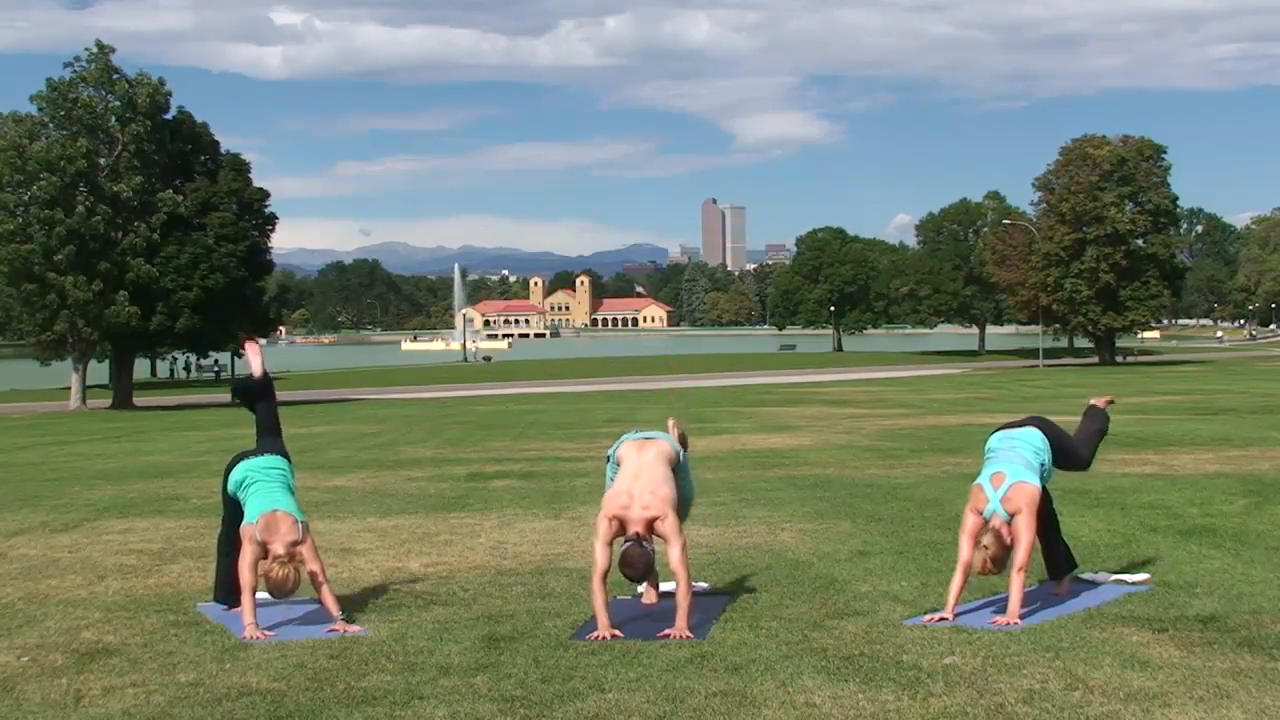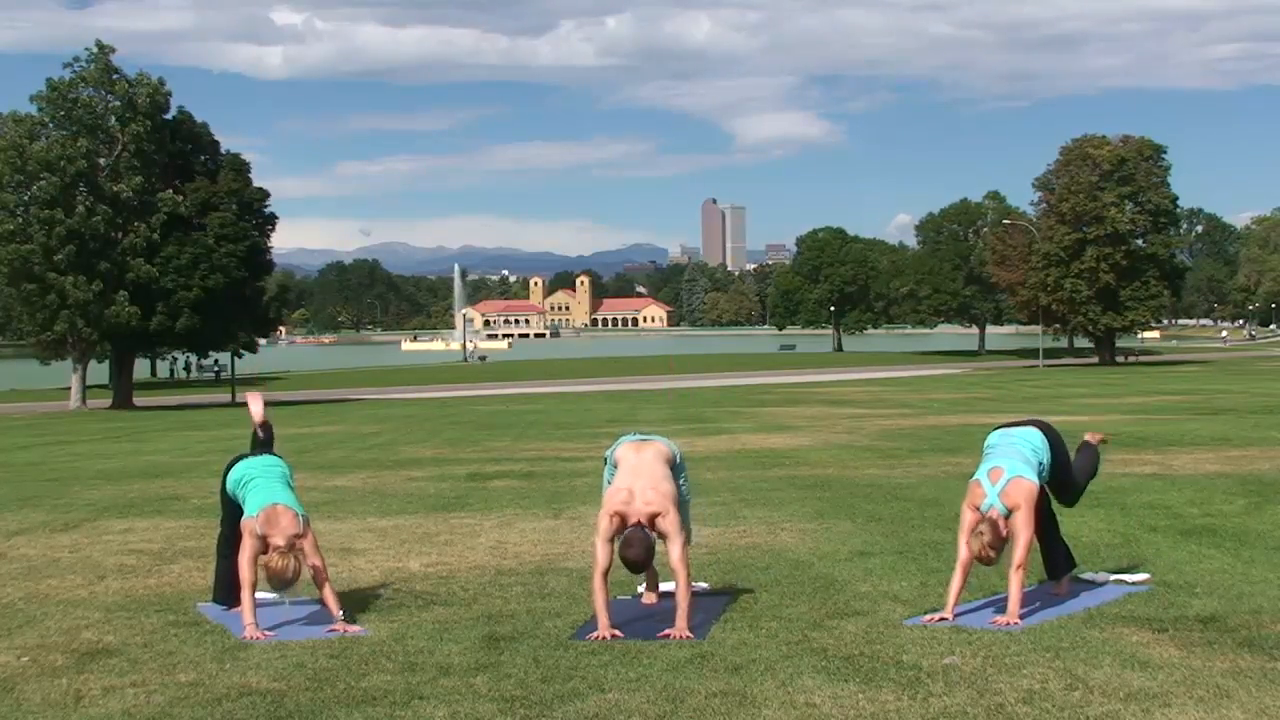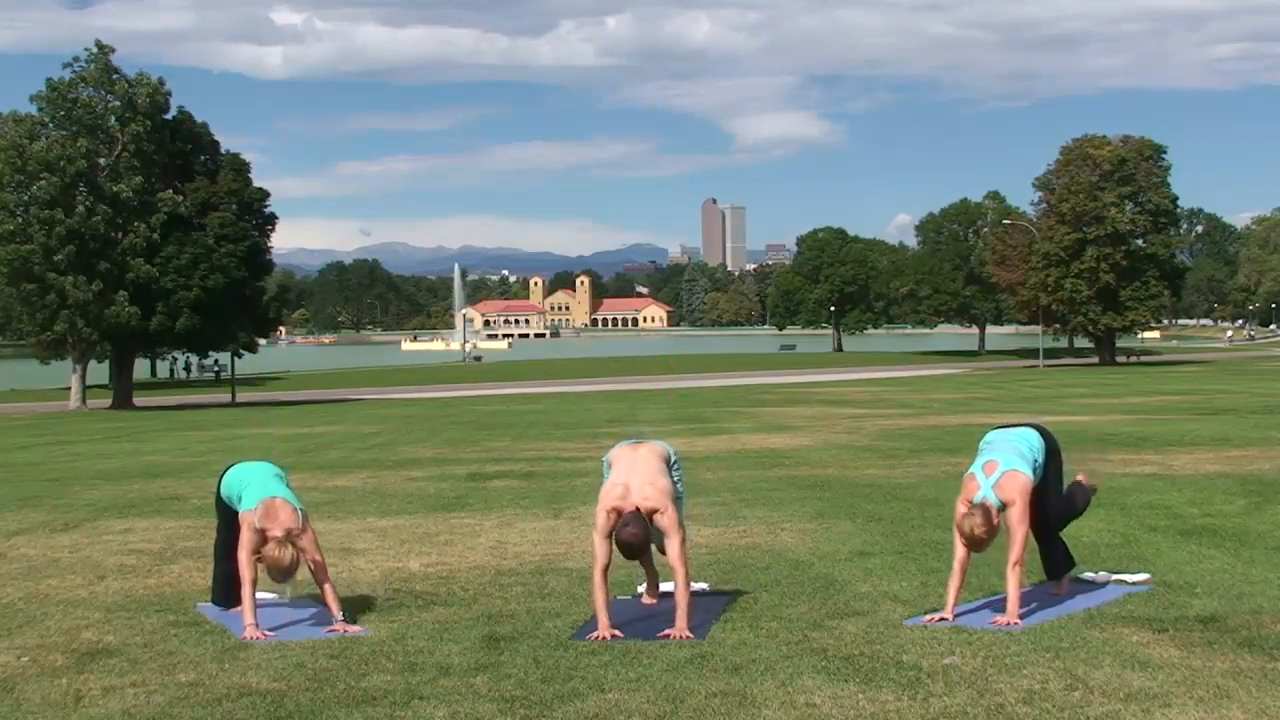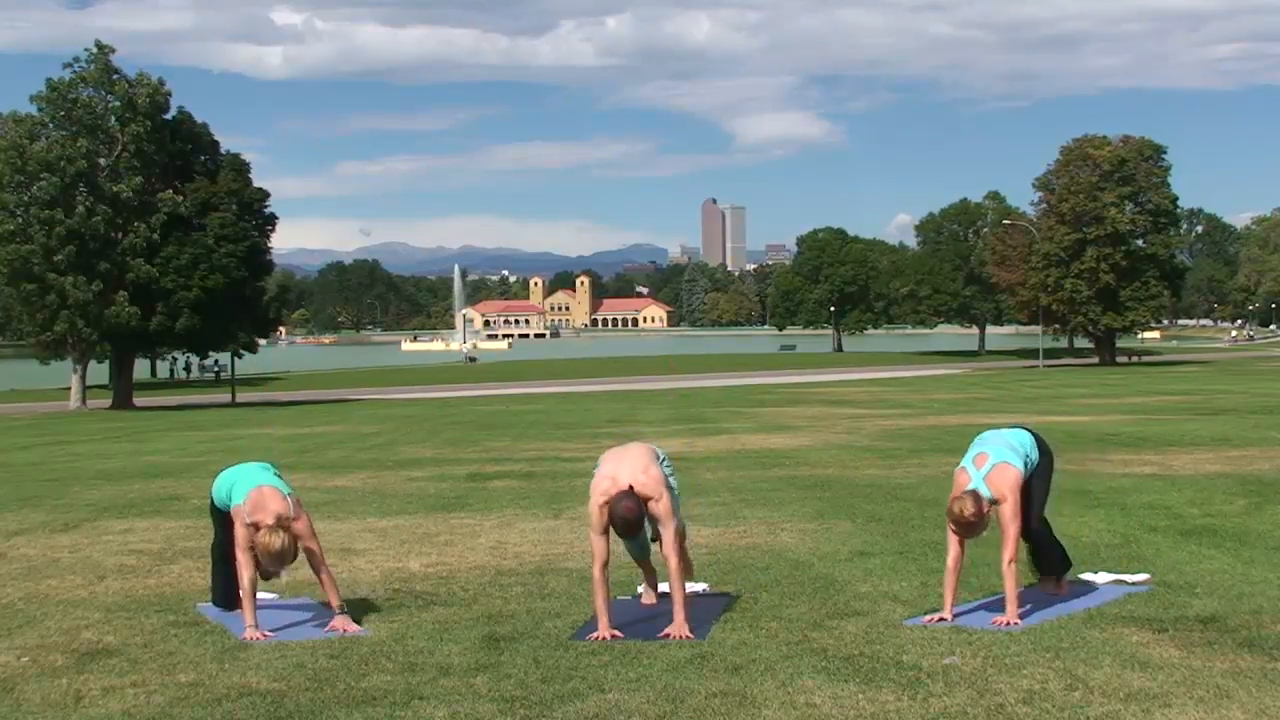
dt=0.3s
person 1, frame 1
left shoulder: (300, 537)
right shoulder: (253, 537)
left elbow: (320, 579)
right elbow: (247, 586)
left wrist: (339, 618)
right wrist: (250, 625)
left hip: (276, 463)
right hip: (241, 471)
left knee: (269, 433)
right knee: (231, 540)
left ankle: (257, 374)
right ankle: (227, 600)
person 1, frame 2
left shoulder: (301, 531)
right shoulder: (254, 530)
left elbow: (322, 578)
right elbow: (247, 584)
left wrist: (339, 617)
right wrist: (250, 625)
left hip: (275, 466)
right hip: (239, 472)
right knee: (232, 541)
left ankle: (260, 424)
right ankle: (227, 600)
person 1, frame 3
left shoulder: (300, 527)
right shoulder: (251, 523)
left elbow: (322, 576)
right elbow: (247, 580)
left wrist: (340, 618)
right wrist: (250, 626)
right hip: (233, 479)
right knee: (229, 547)
right ankle: (226, 600)
person 1, frame 4
left shoulder: (295, 516)
right shoulder: (244, 517)
left elbow: (320, 566)
right elbow: (246, 575)
right hip: (225, 485)
right knee: (227, 550)
right ankle: (227, 600)
person 2, frame 1
left shoulder: (1021, 504)
right shoulder: (976, 507)
left elbow: (1019, 567)
right elbow: (963, 562)
left wrist: (1013, 614)
right wrist: (949, 609)
left hip: (1039, 437)
right hip: (1002, 439)
left knee: (1081, 459)
right knee: (1043, 517)
left ankle: (1097, 410)
right ankle: (1062, 573)
person 2, frame 2
left shoulder: (1019, 499)
right shoulder: (973, 502)
left elbow: (1018, 565)
right elbow: (962, 561)
left wrist: (1012, 613)
right wrist: (948, 610)
left hip: (1040, 439)
left knee: (1069, 495)
right knee: (1041, 518)
left ankle: (1089, 445)
right ankle: (1061, 573)
person 2, frame 3
left shoulder: (1013, 494)
right shoulder: (966, 499)
left elbow: (1014, 561)
right elbow: (959, 559)
left wrist: (1012, 613)
right wrist: (948, 609)
left hip: (1038, 443)
left knee: (1051, 522)
right knee: (1040, 524)
left ankle: (1080, 489)
right ankle: (1061, 573)
person 2, frame 4
left shoulder: (1004, 490)
right shoulder: (959, 494)
left elbow: (1009, 558)
right elbow: (953, 557)
left wrist: (1011, 612)
right wrist: (946, 610)
left hip: (1031, 447)
left knee: (1031, 525)
right knee: (1026, 529)
left ankle: (1052, 572)
right ankle: (1058, 573)
person 3, frame 1
left shoulder: (664, 516)
right shoulder: (609, 517)
left elbow: (682, 575)
right elbow: (598, 576)
left wrist: (681, 625)
right wrist: (603, 625)
left hip: (666, 447)
right hip: (624, 449)
right ankle: (651, 580)
person 3, frame 2
left shoulder: (665, 513)
right shoulder: (610, 514)
left elbow: (681, 573)
right elbow: (600, 574)
left wrist: (681, 625)
right wrist: (603, 625)
left hip: (666, 451)
left knee: (680, 539)
right ankle: (651, 578)
person 3, frame 3
left shoulder: (662, 507)
right shoulder: (607, 509)
left elbow: (679, 568)
right elbow: (599, 570)
left wrist: (681, 624)
right wrist: (603, 625)
left hip: (663, 455)
left knee: (666, 543)
right knee: (633, 542)
right ankle: (651, 578)
person 3, frame 4
left shoulder: (657, 496)
right shoulder: (600, 501)
left elbow: (673, 560)
right elbow: (599, 567)
left wrist: (680, 620)
right wrist: (603, 625)
left knee: (669, 532)
right knee: (634, 543)
right ankle: (649, 577)
